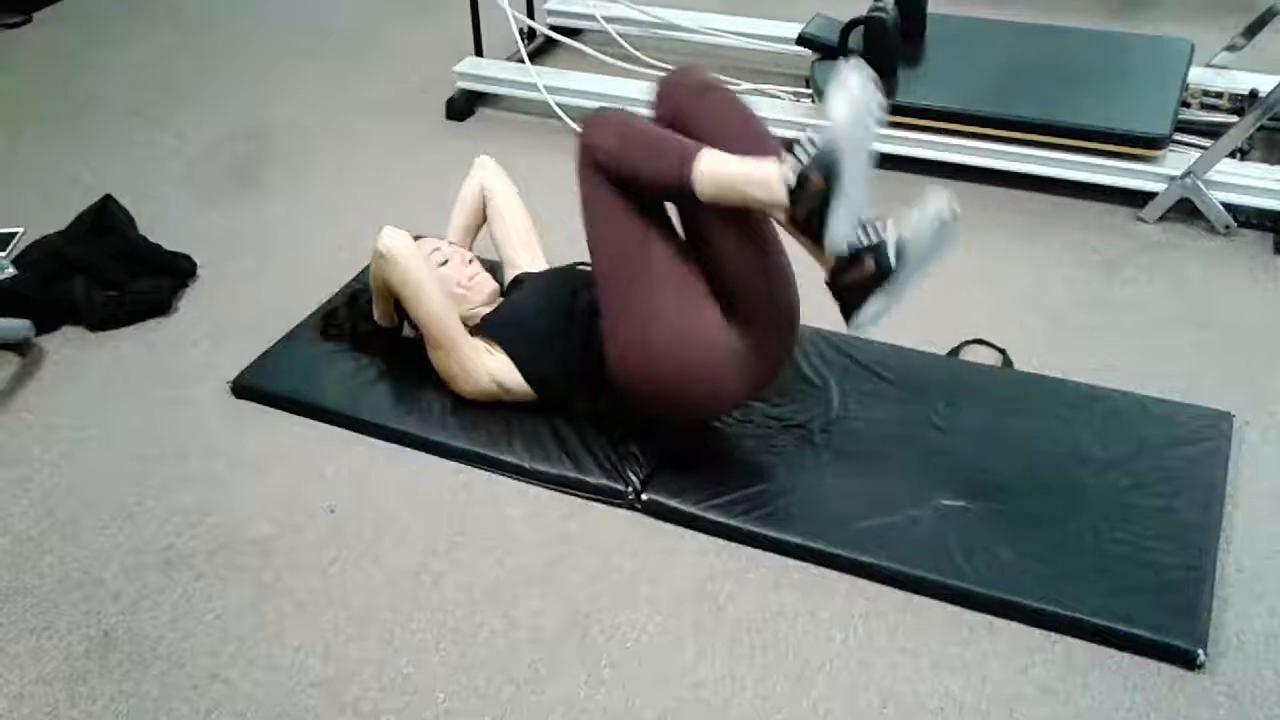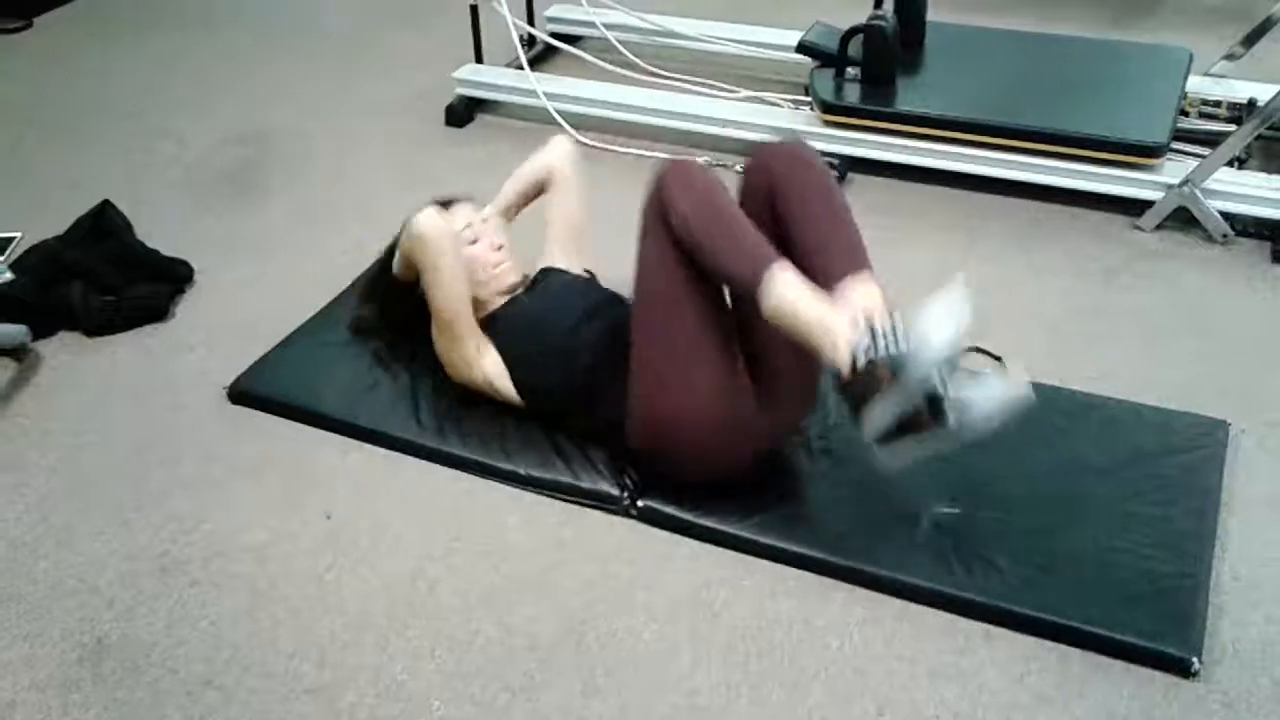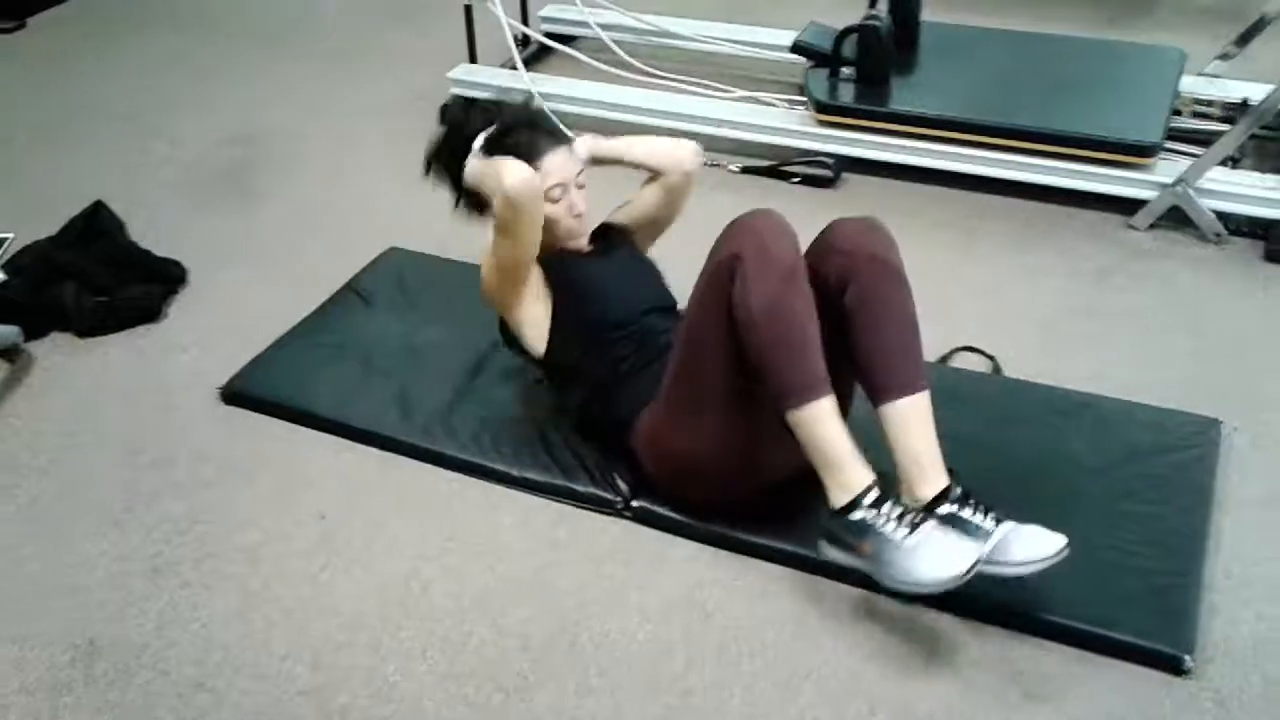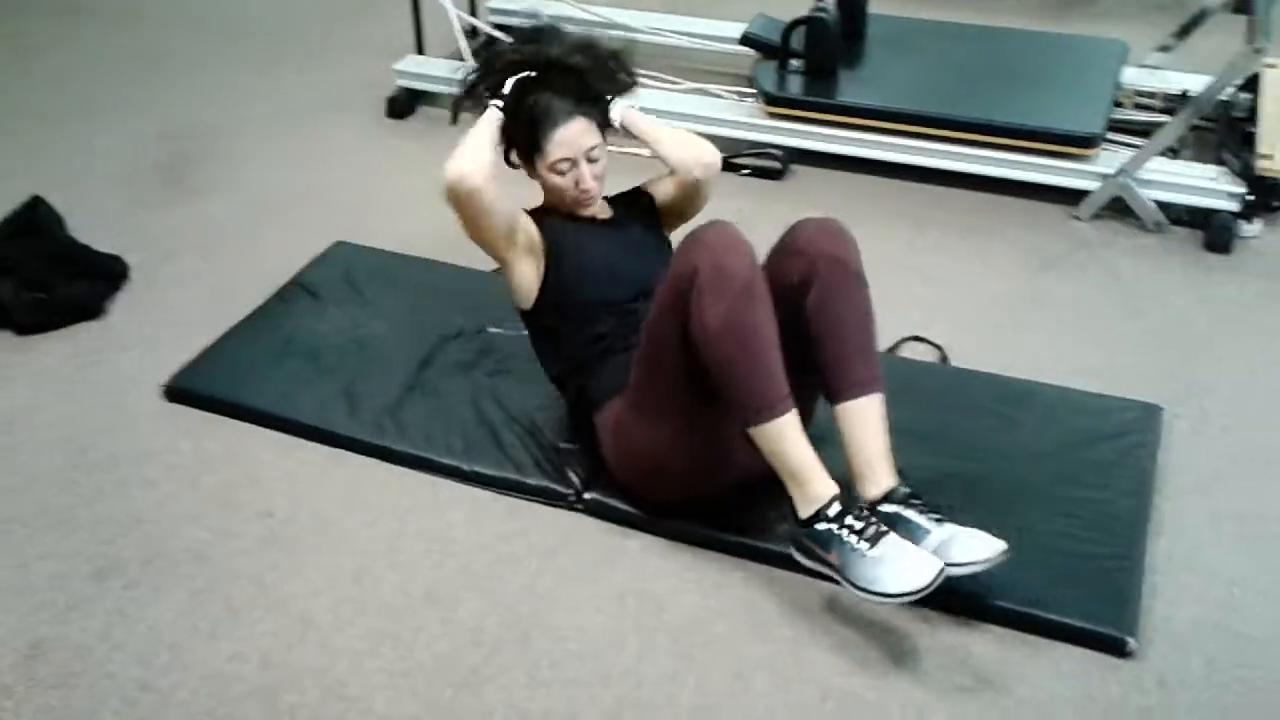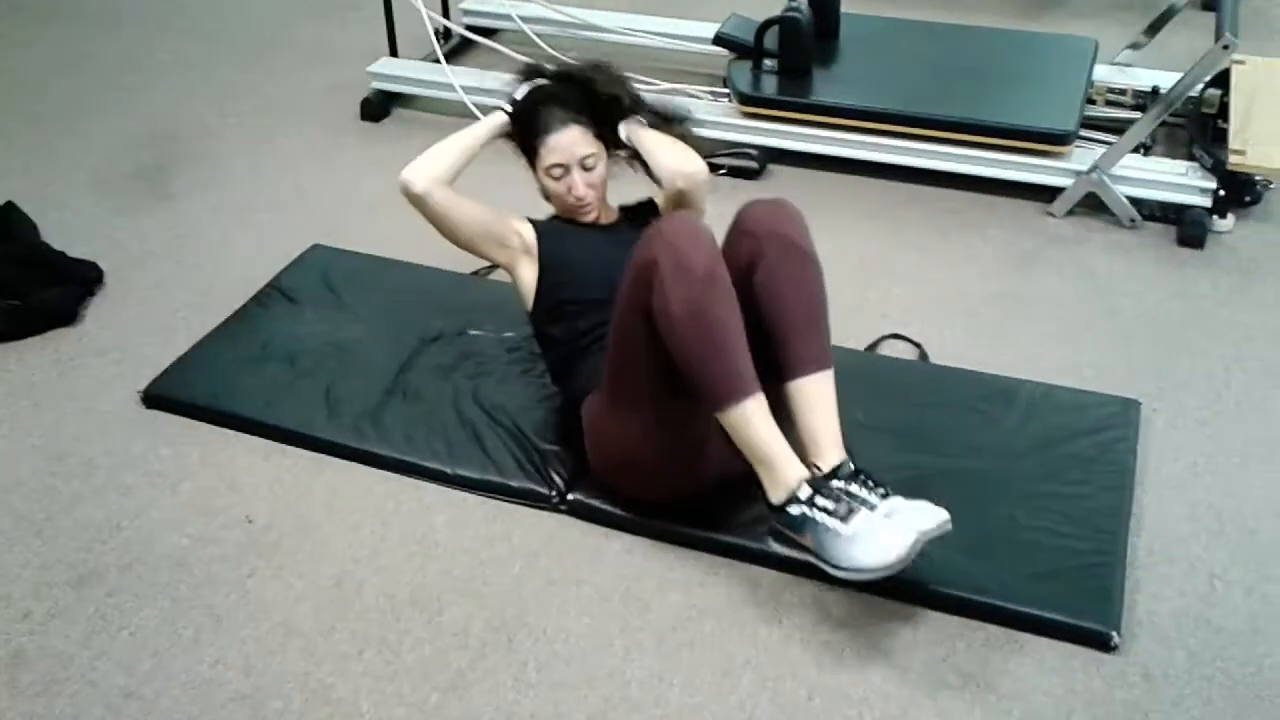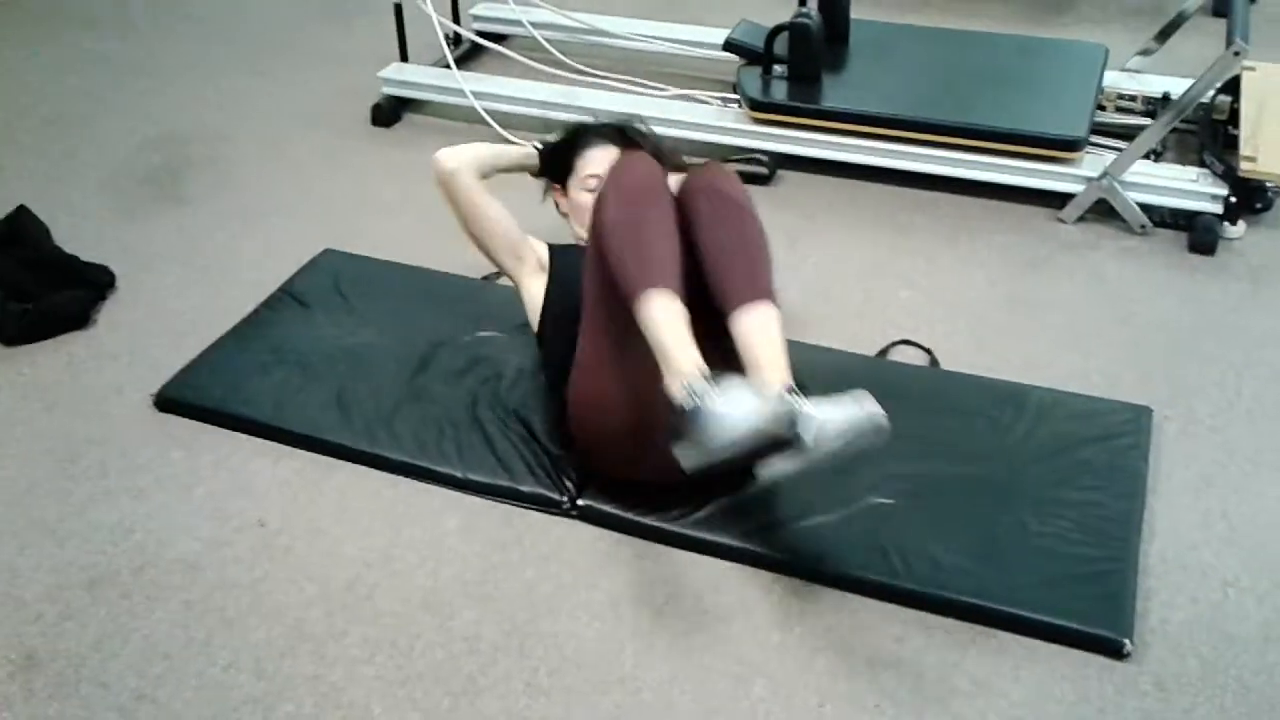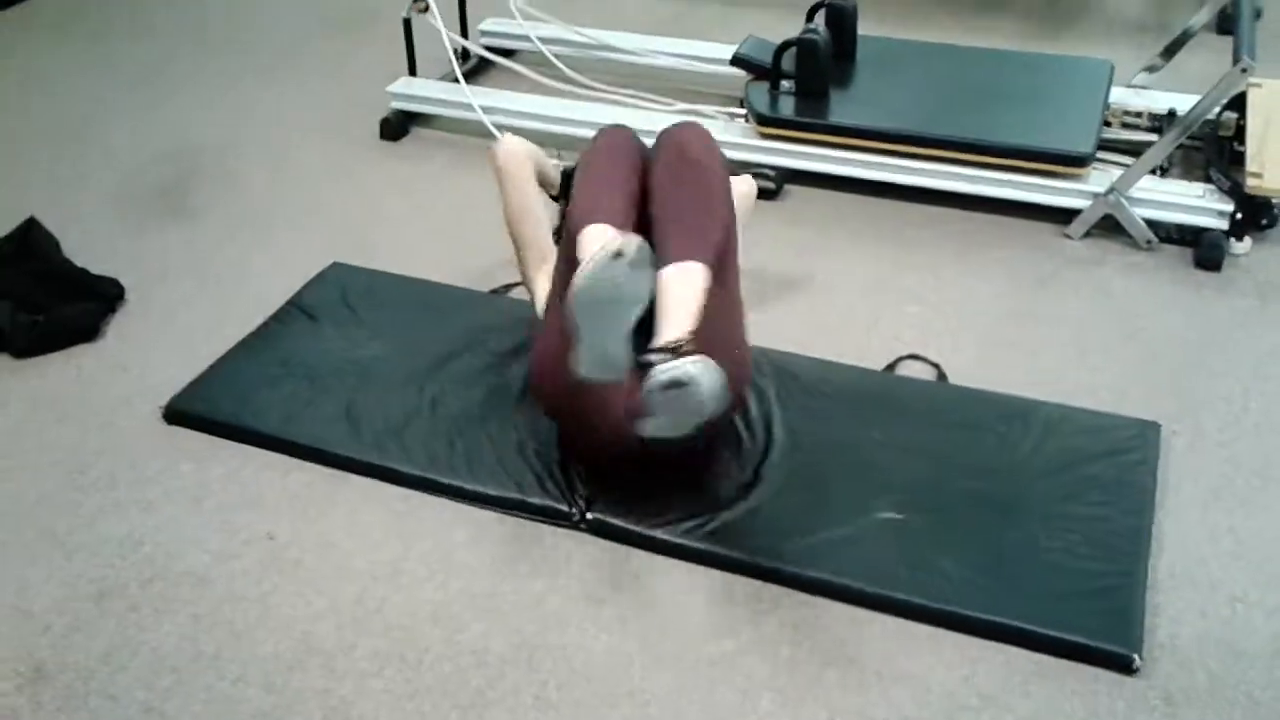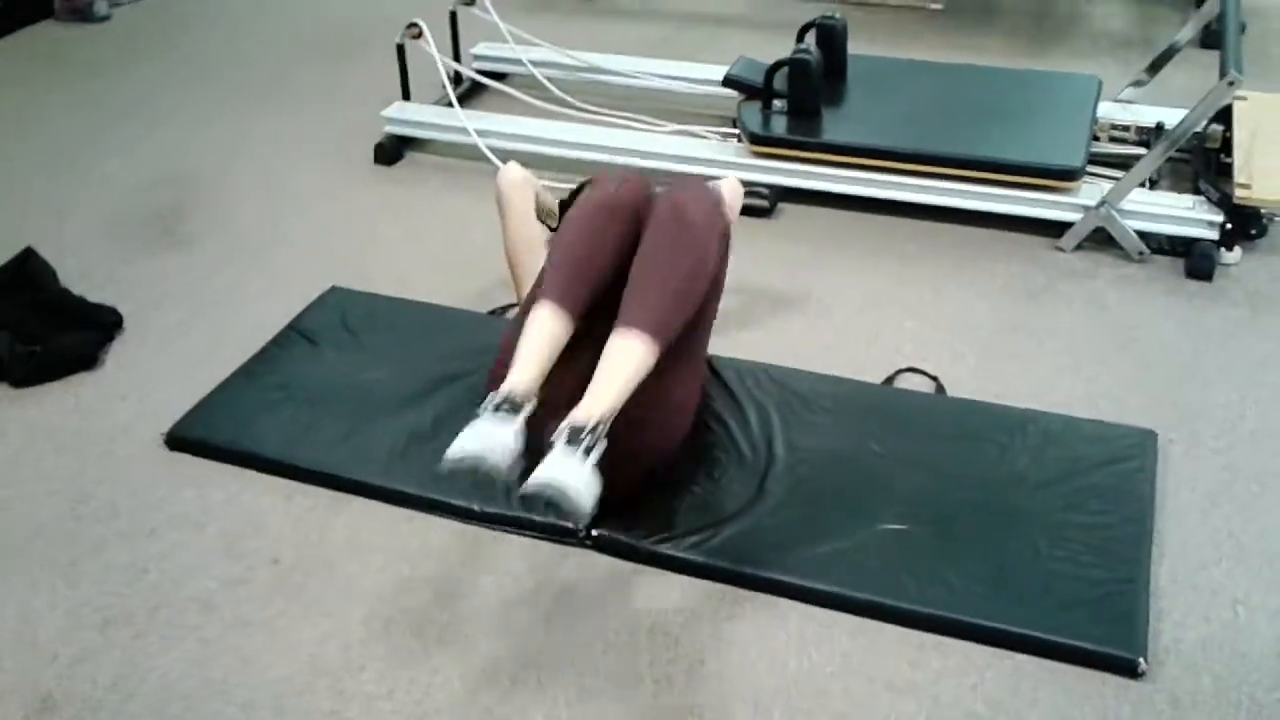
dt=0.2s
person 1, frame 1
left shoulder: (525, 288)
right shoulder: (475, 365)
left elbow: (487, 172)
right elbow: (393, 246)
left wrist: (449, 243)
right wrist: (384, 299)
left hip: (752, 329)
right hip: (685, 363)
left knee: (683, 92)
right knee: (606, 131)
left ankle: (851, 258)
right ankle: (803, 185)
person 1, frame 2
left shoulder: (556, 278)
right shoulder: (475, 354)
left elbow: (562, 153)
right elbow: (429, 230)
left wrist: (491, 213)
right wrist: (417, 244)
left hip: (762, 394)
right hip: (690, 423)
left knee: (783, 164)
right knee: (681, 182)
right ankle: (859, 358)
person 1, frame 3
left shoulder: (613, 242)
right shoulder: (518, 289)
left elbow: (684, 160)
right elbow: (516, 189)
left wrist: (588, 148)
right wrist: (481, 167)
left hip: (773, 421)
right hip: (692, 450)
left knee: (857, 243)
right knee: (759, 236)
left ankle: (935, 498)
right ankle: (857, 506)
person 1, frame 4
left shoulder: (643, 209)
right shoulder: (525, 239)
left elbow: (702, 164)
right elbow: (463, 180)
left wrist: (618, 112)
right wrist: (497, 112)
left hip: (744, 416)
right hip: (660, 443)
left knee: (819, 243)
right knee: (718, 250)
left ankle: (880, 497)
right ankle: (821, 514)
person 1, frame 5
left shoulder: (653, 219)
right shoulder: (527, 243)
left elbow: (690, 175)
right elbow: (418, 183)
left wrist: (631, 128)
right wrist: (501, 119)
left hip: (726, 418)
right hip: (645, 444)
left knee: (768, 223)
right knee: (678, 244)
left ankle: (832, 474)
right ankle: (791, 496)
person 1, frame 6
right shoulder: (540, 264)
left elbow: (697, 189)
right elbow: (450, 166)
left wrist: (648, 174)
right wrist: (535, 157)
right hip: (621, 423)
left knee: (714, 183)
right knee: (633, 178)
left ankle: (780, 408)
right ankle: (695, 398)
person 1, frame 7
right shoulder: (552, 268)
left elbow: (743, 186)
right elbow: (511, 152)
left hip: (678, 394)
right hip: (593, 400)
left knee: (685, 142)
right knee: (615, 147)
left ankle: (673, 359)
right ankle: (601, 314)
person 1, frame 8
right shoulder: (543, 283)
left elbow: (729, 191)
right elbow: (513, 179)
right wrist: (560, 215)
left hip: (634, 432)
right hip: (547, 407)
left knee: (693, 206)
right knee: (617, 194)
left ankle: (583, 438)
right ankle: (510, 404)
